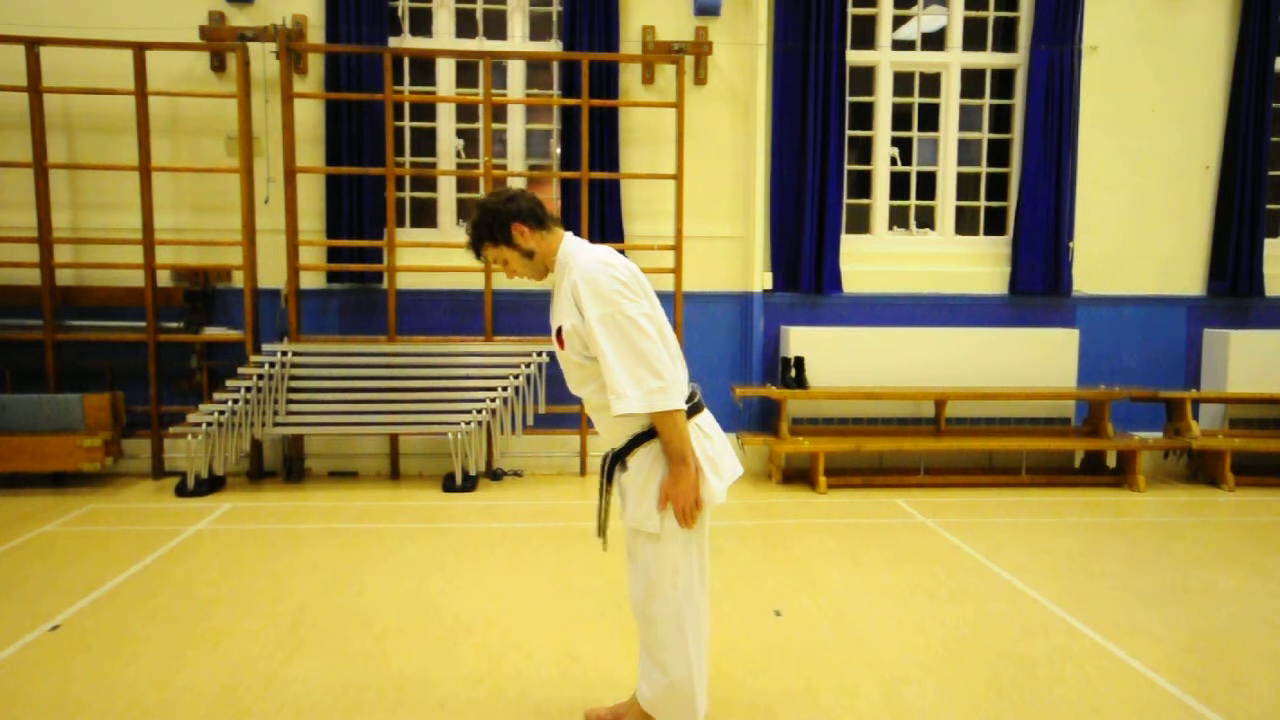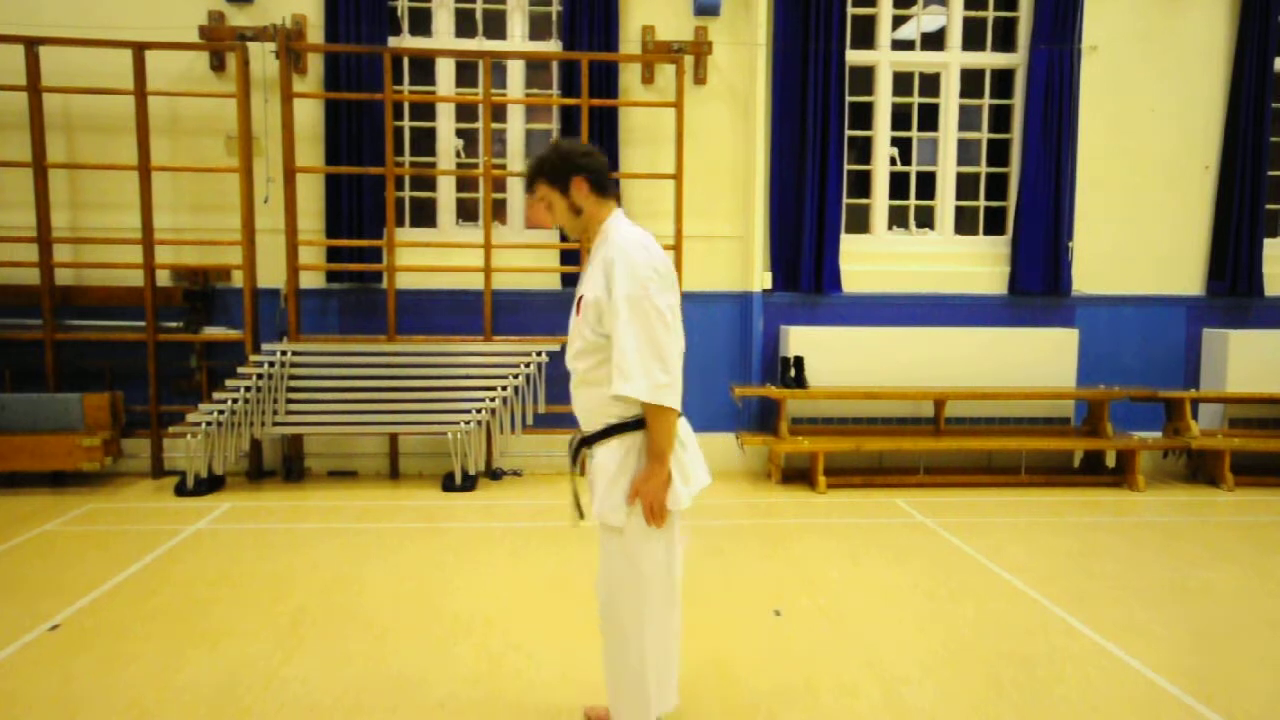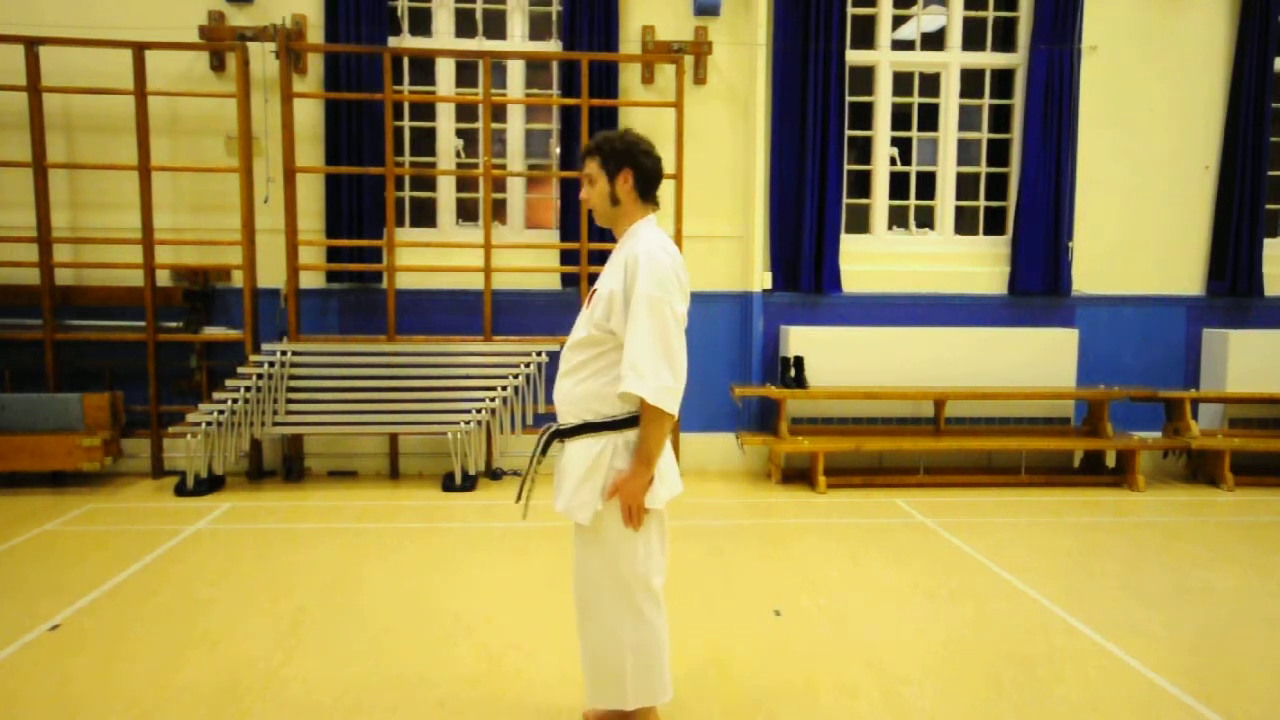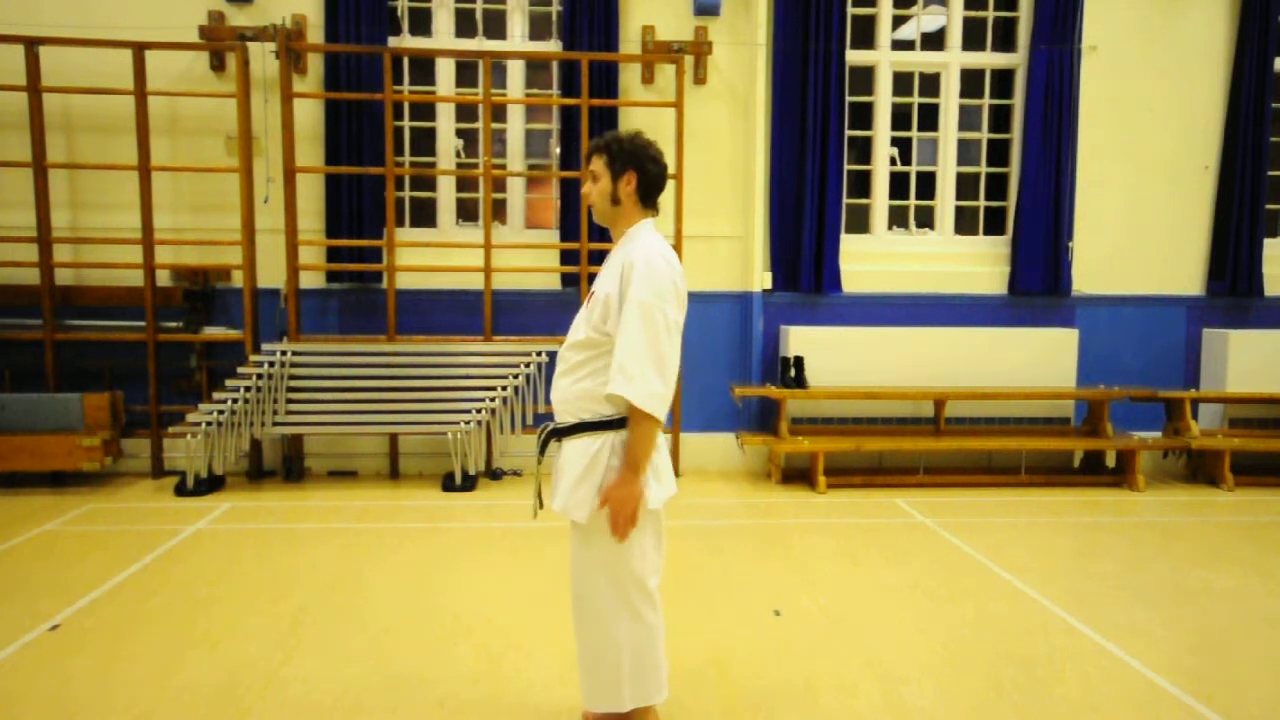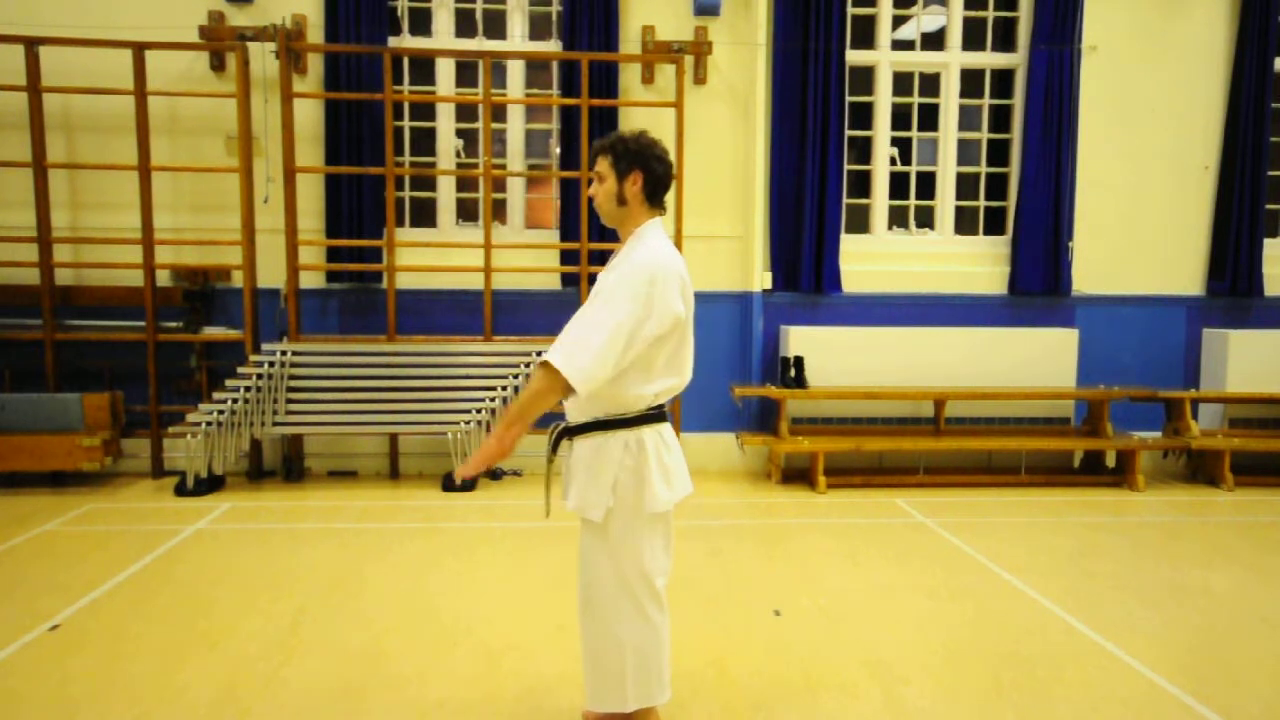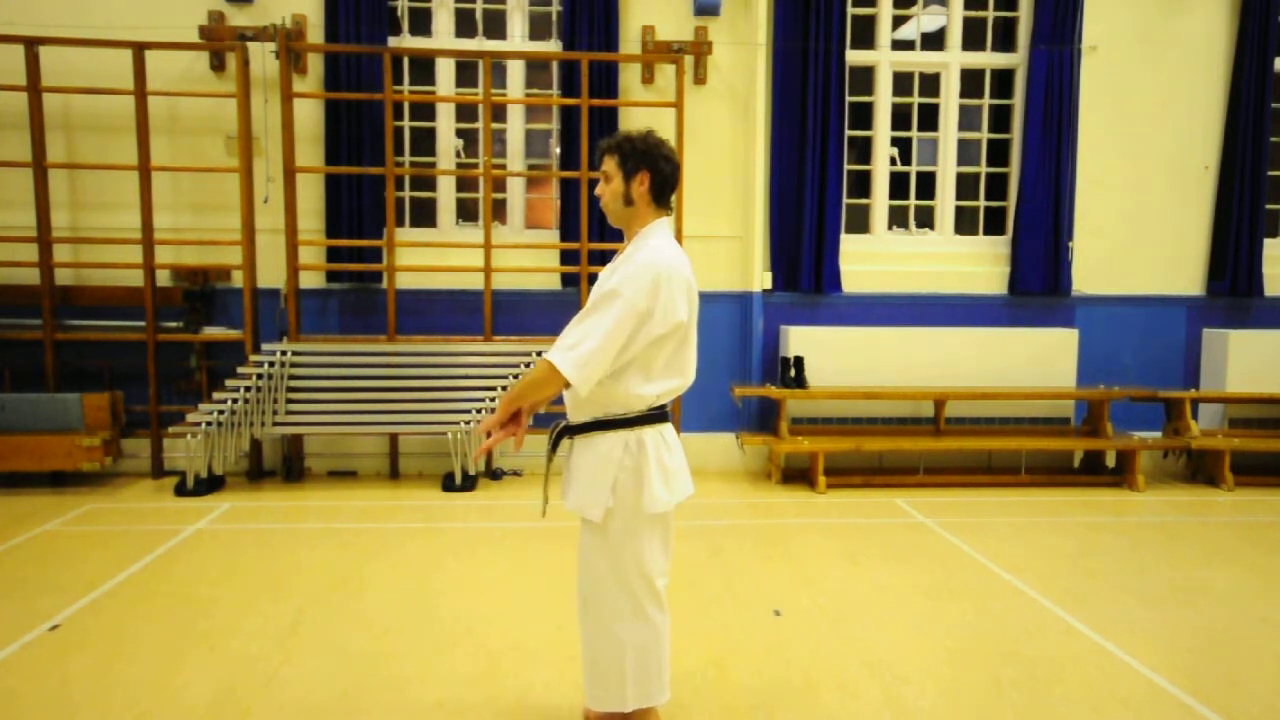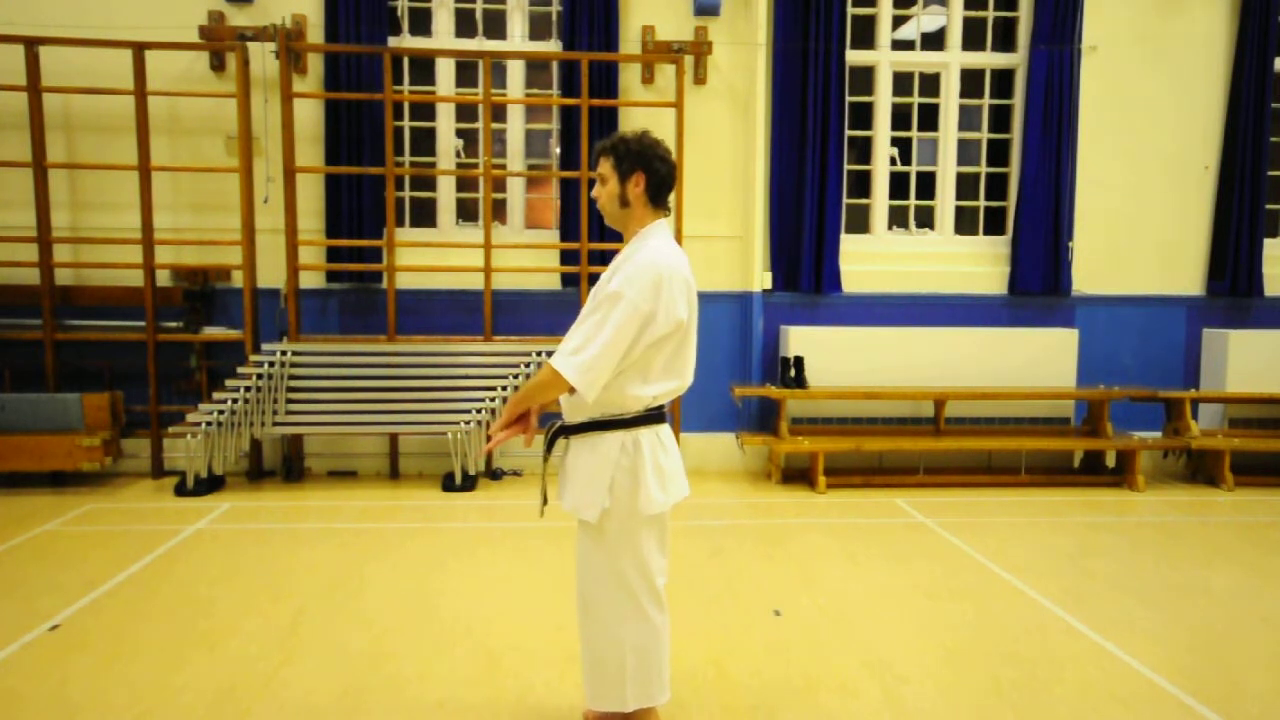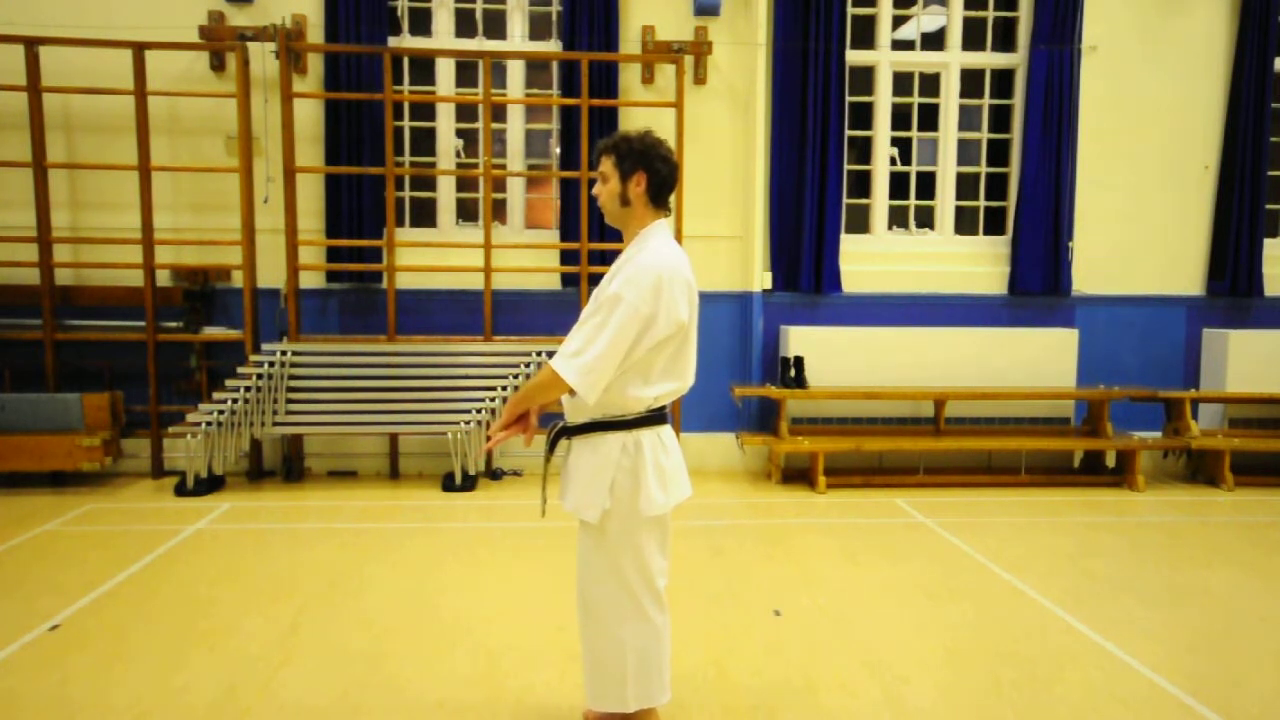
dt=0.4s
person 1, frame 1
left shoulder: (594, 273)
right shoulder: (572, 278)
left elbow: (653, 379)
left wrist: (682, 466)
left hip: (669, 454)
right hip: (643, 454)
left knee: (669, 594)
right knee: (652, 590)
person 1, frame 2
left shoulder: (630, 253)
right shoulder: (606, 253)
left elbow: (657, 376)
left wrist: (656, 466)
left hip: (640, 453)
right hip: (621, 451)
left knee: (636, 591)
right knee: (632, 587)
person 1, frame 3
left shoulder: (649, 257)
right shoulder: (627, 253)
left elbow: (660, 379)
left wrist: (642, 470)
left hip: (617, 456)
right hip: (602, 452)
left knee: (622, 591)
right knee: (609, 588)
person 1, frame 4
left shoulder: (647, 261)
right shoulder: (627, 256)
left elbow: (646, 382)
left wrist: (630, 475)
left hip: (615, 455)
right hip: (600, 451)
left knee: (620, 590)
right knee: (604, 588)
person 1, frame 5
left shoulder: (648, 263)
right shoulder: (636, 257)
left elbow: (579, 358)
right elbow: (584, 354)
left wrist: (507, 428)
right wrist: (520, 420)
left hip: (627, 455)
right hip: (615, 448)
left knee: (627, 591)
right knee: (614, 588)
person 1, frame 6
left shoulder: (653, 264)
right shoulder: (642, 258)
left elbow: (576, 356)
right elbow: (588, 354)
left wrist: (509, 402)
right wrist: (527, 406)
left hip: (628, 454)
right hip: (618, 448)
left knee: (627, 592)
right knee: (616, 589)
person 1, frame 7
left shoulder: (651, 264)
right shoulder: (642, 258)
left elbow: (579, 361)
right elbow: (592, 357)
left wrist: (518, 403)
right wrist: (535, 405)
left hip: (623, 454)
right hip: (615, 448)
left knee: (625, 592)
right knee: (616, 589)
person 1, frame 8
left shoulder: (651, 265)
right shoulder: (647, 259)
left elbow: (581, 361)
right elbow: (595, 358)
left wrist: (520, 403)
right wrist: (537, 404)
left hip: (624, 455)
right hip: (620, 448)
left knee: (626, 592)
right knee: (619, 588)
